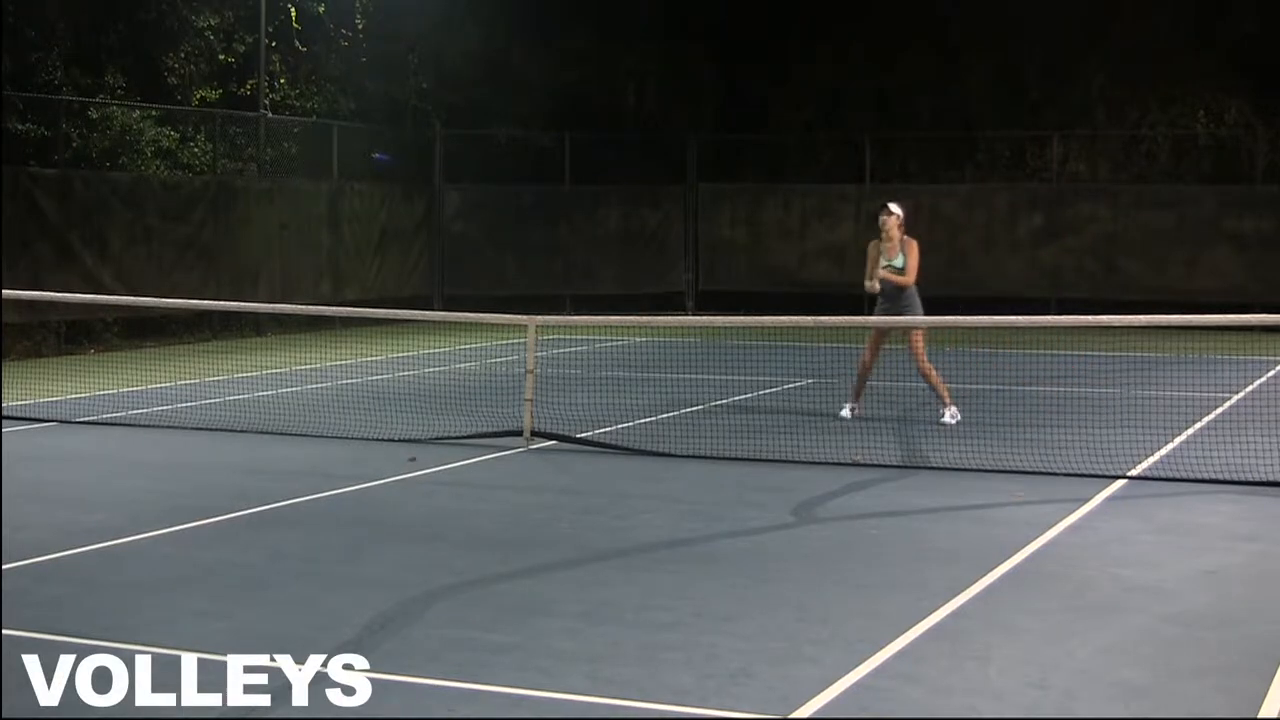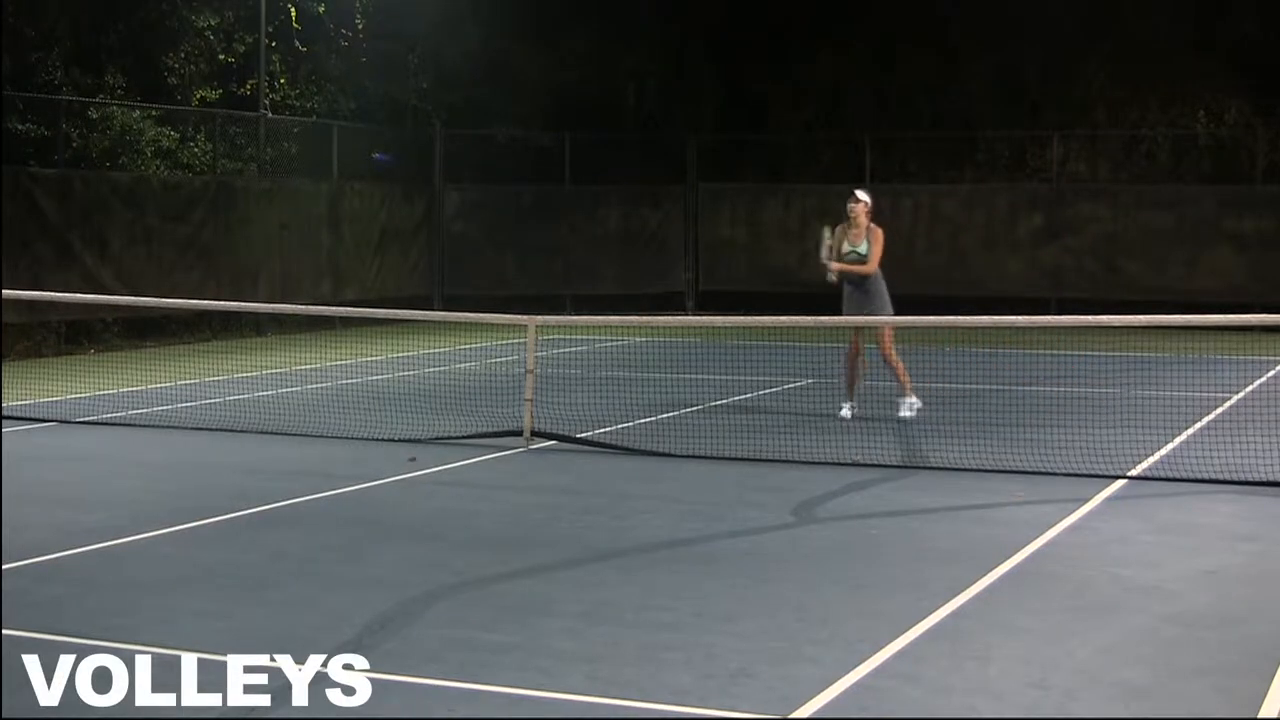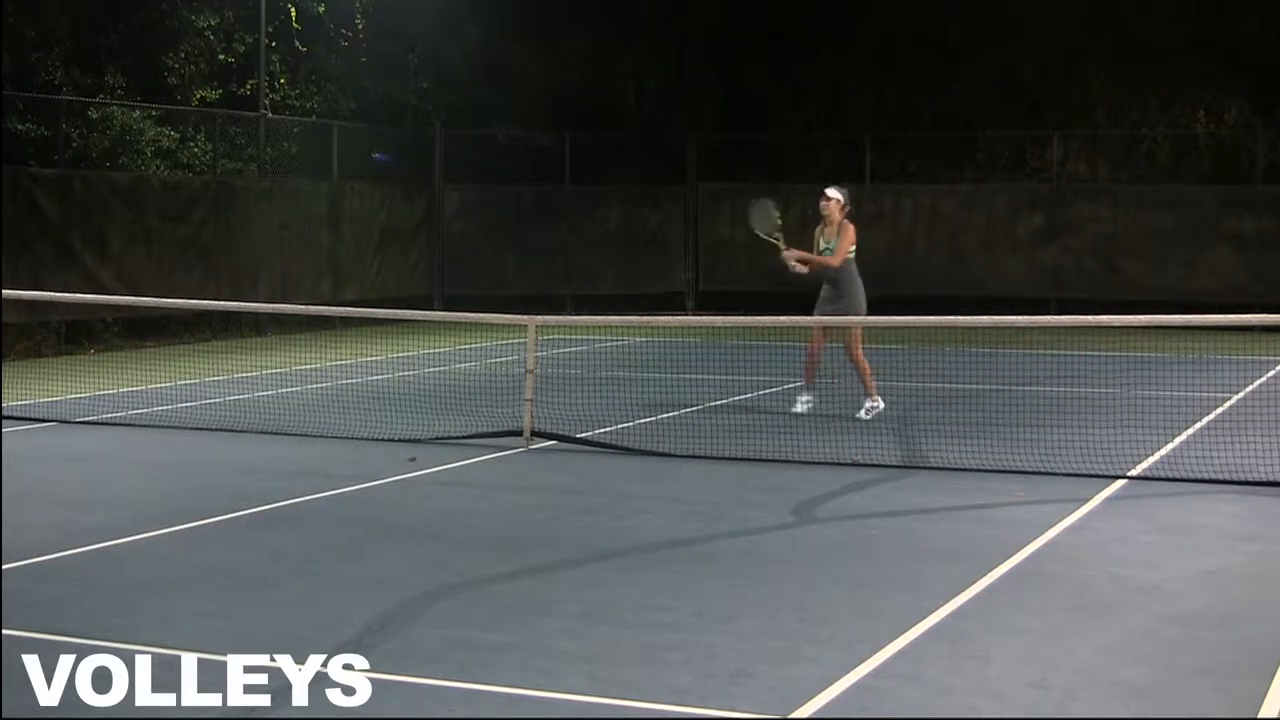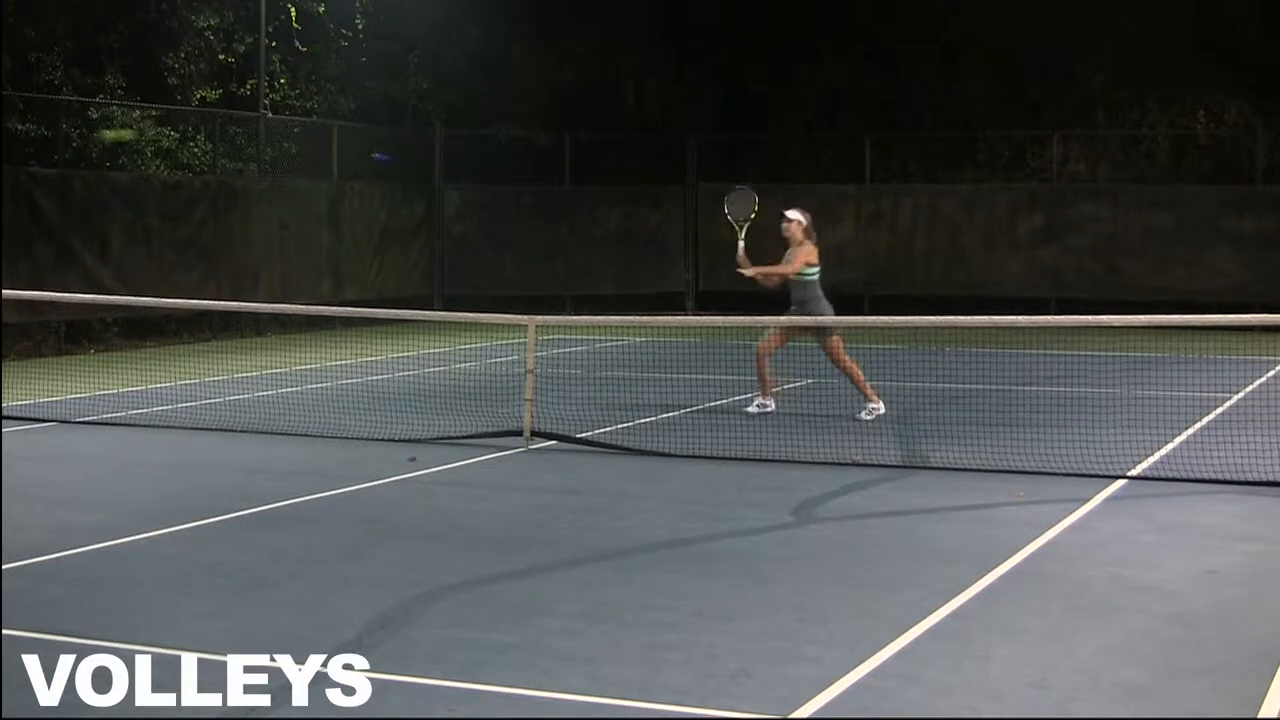
dt=0.2s
person 1, frame 1
left shoulder: (910, 245)
right shoulder: (874, 245)
left elbow: (910, 280)
right elbow: (870, 280)
left wrist: (885, 274)
right wrist: (871, 284)
left hip: (908, 306)
right hip: (884, 306)
left knee: (921, 363)
right knee: (866, 361)
left ankle: (949, 407)
right ankle: (854, 404)
person 1, frame 2
left shoulder: (876, 232)
right shoulder: (841, 231)
left elbow: (871, 269)
right elbow: (836, 265)
left wrist: (842, 267)
right wrist: (832, 272)
left hip: (874, 294)
right hip: (852, 293)
left knee: (886, 351)
right knee: (853, 351)
left ankle: (910, 396)
right ankle: (850, 401)
person 1, frame 3
left shoulder: (847, 228)
right shoulder: (820, 231)
left elbow: (835, 261)
right elbow: (817, 266)
left wrist: (801, 255)
right wrist: (799, 264)
left hip: (850, 292)
right hip: (829, 292)
left knee: (853, 351)
right knee: (814, 346)
left ankle: (873, 400)
right ankle: (807, 395)
person 1, frame 4
left shoulder: (807, 248)
right shoulder: (792, 251)
left elbow: (783, 269)
right elbow: (772, 282)
left wrist: (755, 270)
right wrist: (744, 262)
left hip: (816, 311)
right hip: (797, 311)
left knee: (841, 362)
right knee: (762, 351)
left ankle: (874, 402)
right ankle: (765, 400)
